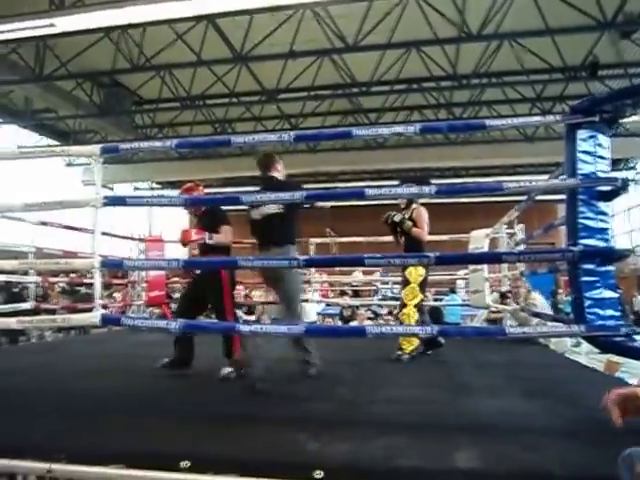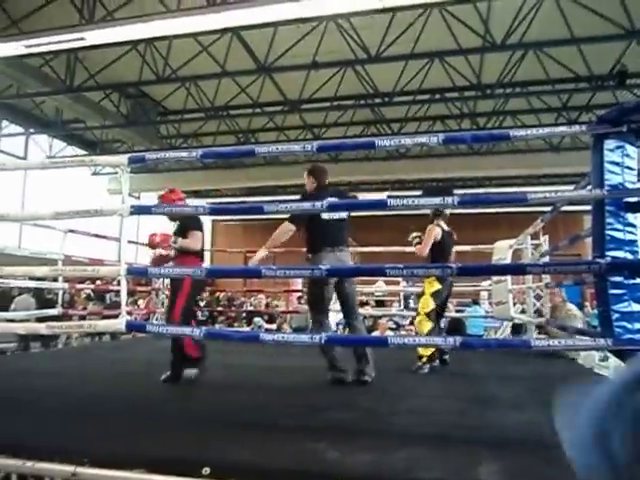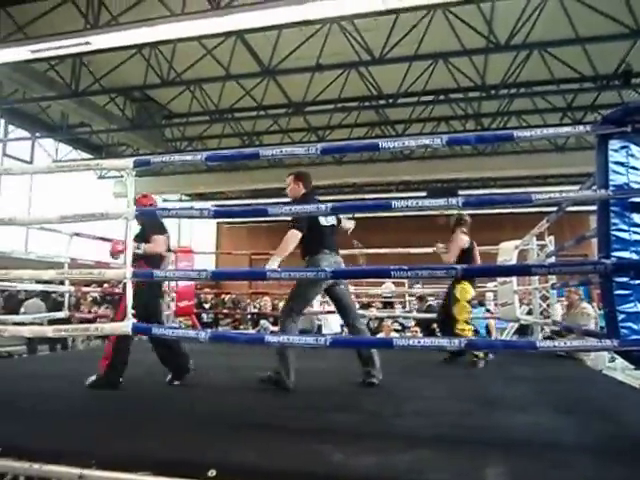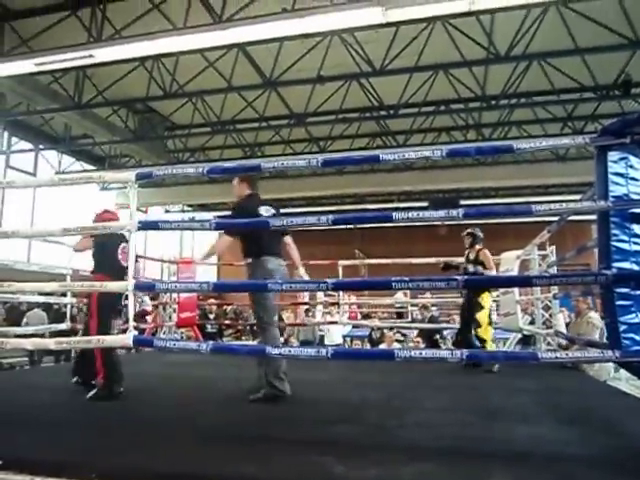
dt=0.4s
person 1, frame 1
right shoulder: (287, 188)
left hip: (265, 257)
right hip: (285, 255)
left knee: (292, 310)
right knee: (291, 313)
left ankle: (309, 361)
person 1, frame 2
left shoulder: (307, 199)
right shoulder: (341, 196)
left elbow: (290, 227)
left wrist: (264, 250)
left hip: (322, 261)
right hip: (344, 259)
left knee: (320, 318)
right knee: (352, 316)
left ankle: (337, 371)
right ankle: (364, 370)
person 1, frame 3
left shoulder: (303, 204)
left elbow: (295, 233)
right elbow: (340, 222)
left wrist: (276, 258)
right wrist: (349, 224)
left hip: (318, 263)
right hip: (336, 263)
left knee: (289, 316)
right knee: (352, 318)
left ankle: (283, 375)
right ankle: (372, 372)
person 1, frame 4
left shoulder: (242, 207)
right shoulder: (271, 208)
left elbow: (227, 239)
right elbow: (288, 240)
left wrist: (204, 257)
right wrist: (300, 268)
left hip: (261, 267)
right hip: (279, 267)
left knee: (266, 327)
right knee: (269, 325)
left ankle: (277, 385)
right ankle: (268, 381)
person 2, frame 1
left shoulder: (215, 213)
right shoulder: (199, 218)
left elbow: (227, 238)
left wrist: (204, 237)
left hip: (219, 270)
right hip: (204, 271)
left knee: (226, 316)
right knee: (183, 311)
left ankle: (236, 361)
right ankle: (182, 358)
person 2, frame 2
left shoulder: (190, 219)
right shoulder: (184, 222)
left elbow: (196, 244)
left wrist: (170, 240)
right wrist: (165, 256)
left hip: (189, 274)
right hip: (182, 274)
left knee: (177, 318)
right knee: (183, 320)
left ankle: (195, 358)
right ankle: (179, 368)
person 2, frame 3
left shoulder: (152, 224)
right shoulder: (157, 226)
left elbow: (159, 248)
left wrist: (133, 246)
left hip: (143, 281)
right hip: (153, 282)
right knee: (154, 327)
left ankle: (110, 375)
right ankle: (180, 367)
person 2, frame 4
left shoulder: (104, 236)
right shoulder: (125, 242)
left elbow: (78, 247)
left wrist: (88, 237)
left hip: (101, 291)
right hip: (115, 293)
left knee: (99, 335)
right knee: (91, 333)
left ankle: (111, 385)
right ankle: (83, 375)
person 3, frame 1
left shoulder: (419, 211)
right shoulder: (406, 214)
left elbow: (423, 235)
right elbow: (401, 240)
left wrist: (404, 223)
right wrist: (394, 227)
left hip: (417, 263)
left knee: (409, 305)
right knee: (415, 305)
left ankle: (408, 348)
right ankle: (432, 340)
person 3, frame 2
left shoulder: (433, 228)
right shoulder: (450, 233)
left elbow: (422, 252)
left wrist: (416, 241)
left hip: (437, 277)
right hip: (446, 278)
left knee: (425, 317)
right knee: (434, 318)
left ankle: (426, 359)
right ankle: (441, 354)
person 3, frame 3
left shoulder: (459, 236)
right shoulder: (468, 240)
left elbow: (449, 259)
right elbow: (477, 262)
left wrist: (441, 250)
left hip: (463, 283)
right hip: (459, 282)
left knee: (461, 322)
right knee: (444, 317)
left ankle: (480, 353)
right ankle: (457, 350)
person 3, frame 4
left shoulder: (483, 252)
right shoulder: (468, 253)
left elbow: (493, 272)
left wrist: (476, 270)
right wrist: (454, 267)
left hip: (482, 294)
right hip: (470, 293)
left knee: (483, 326)
right knee: (464, 329)
